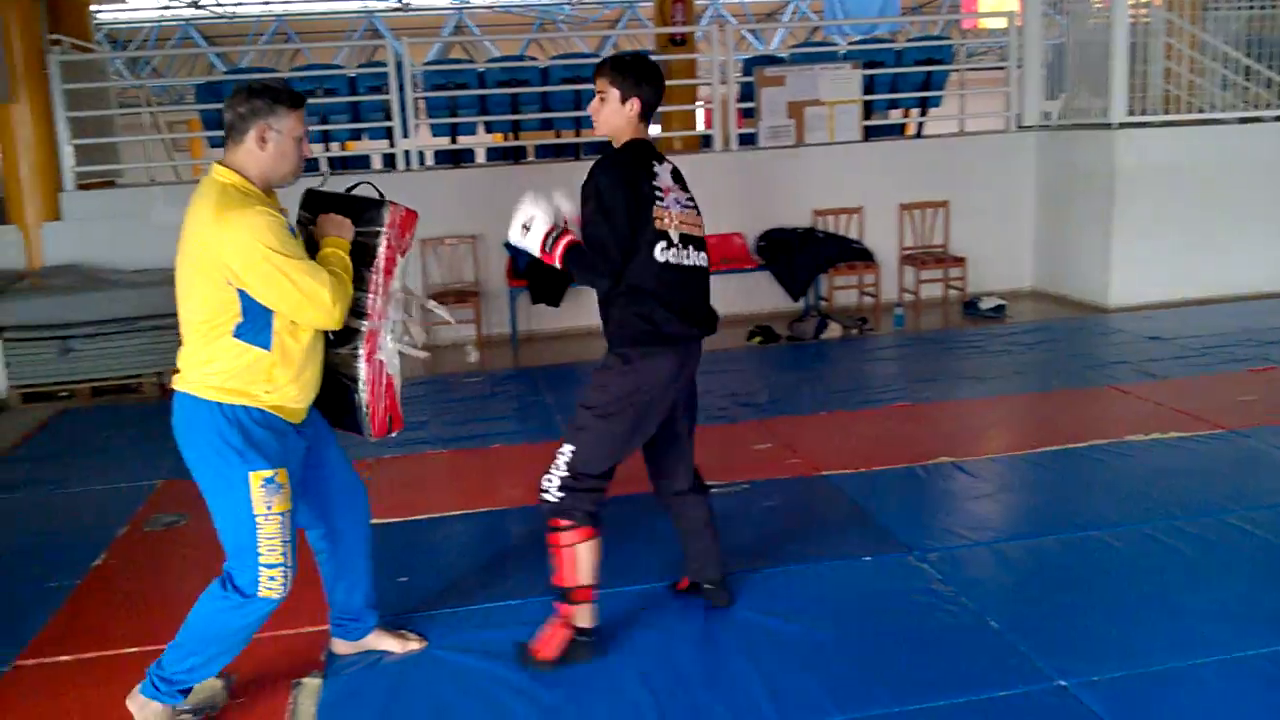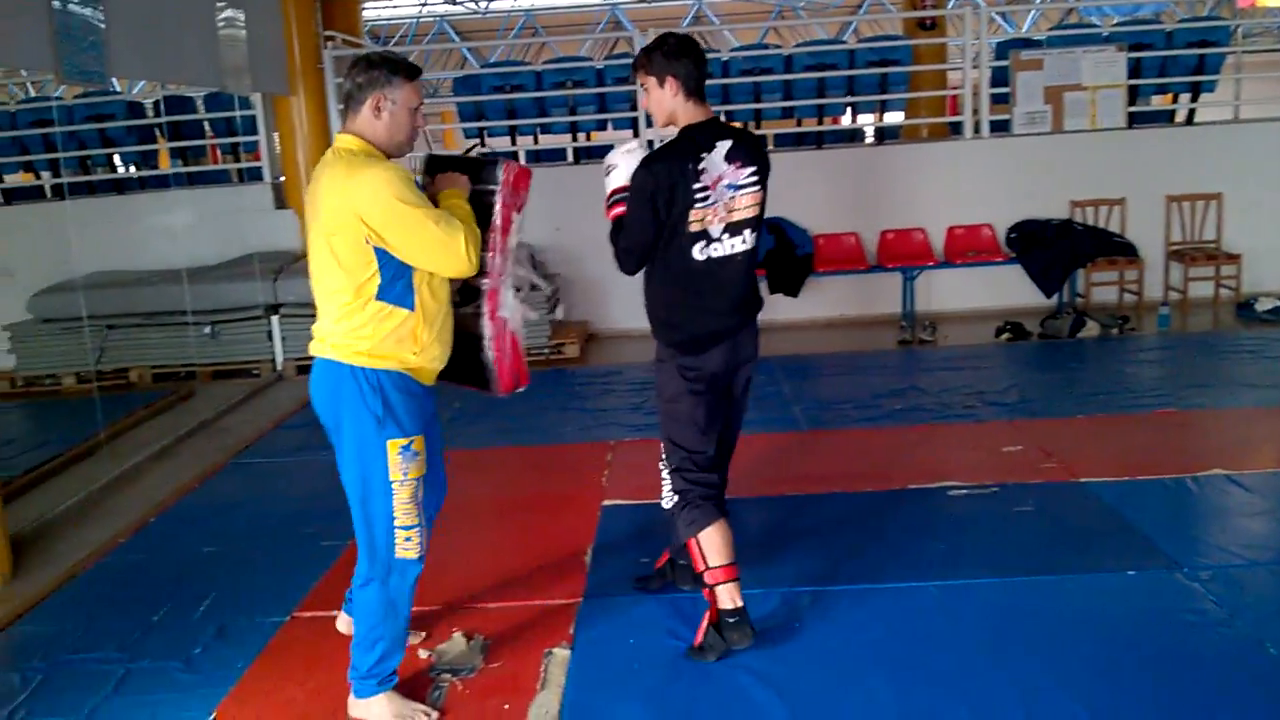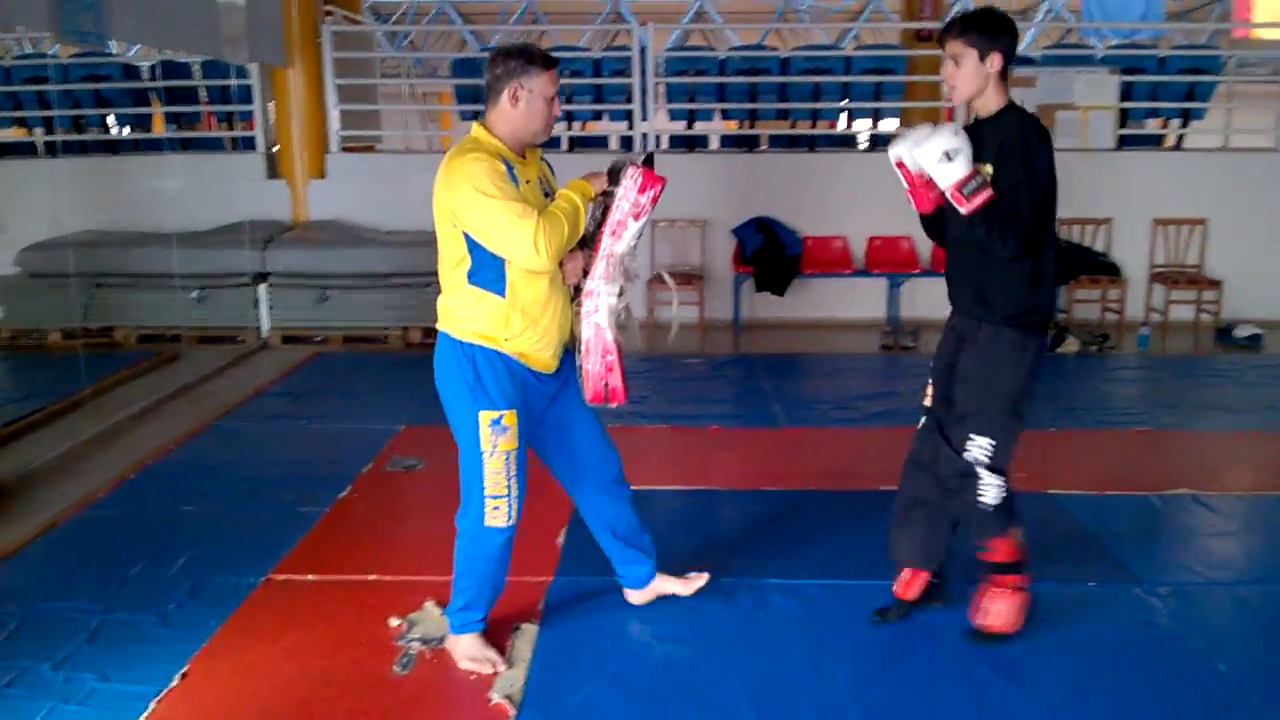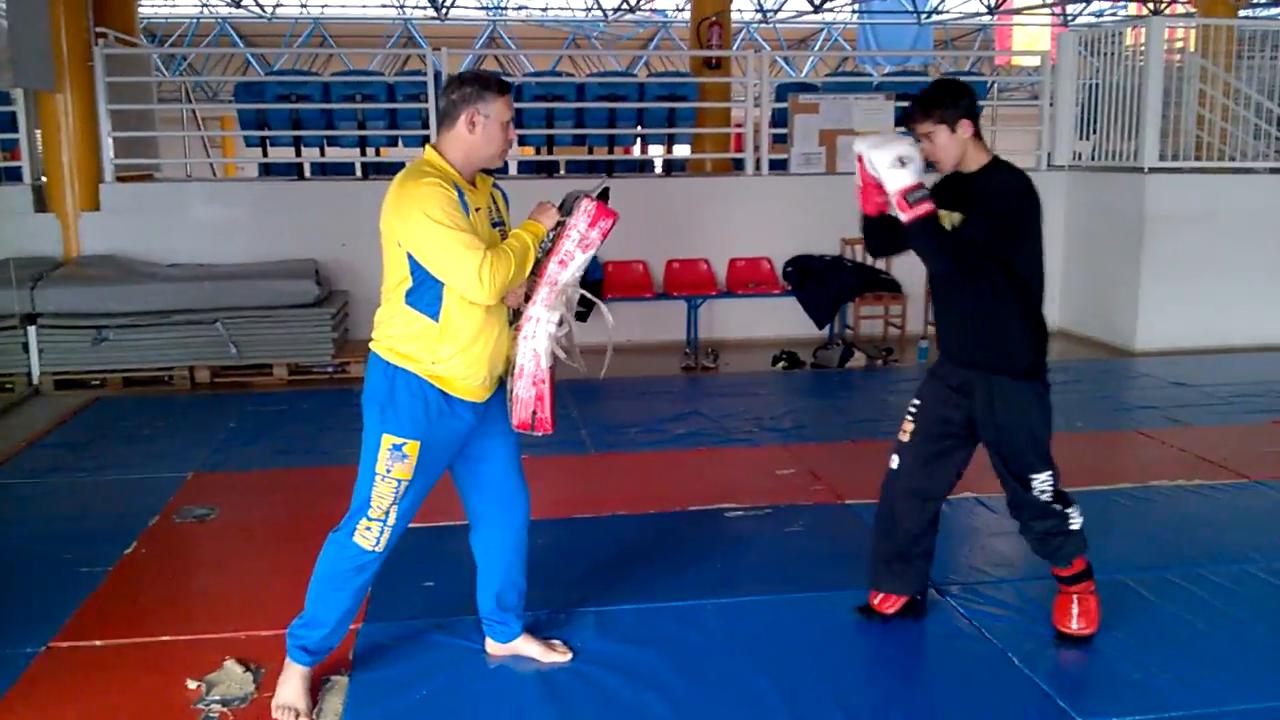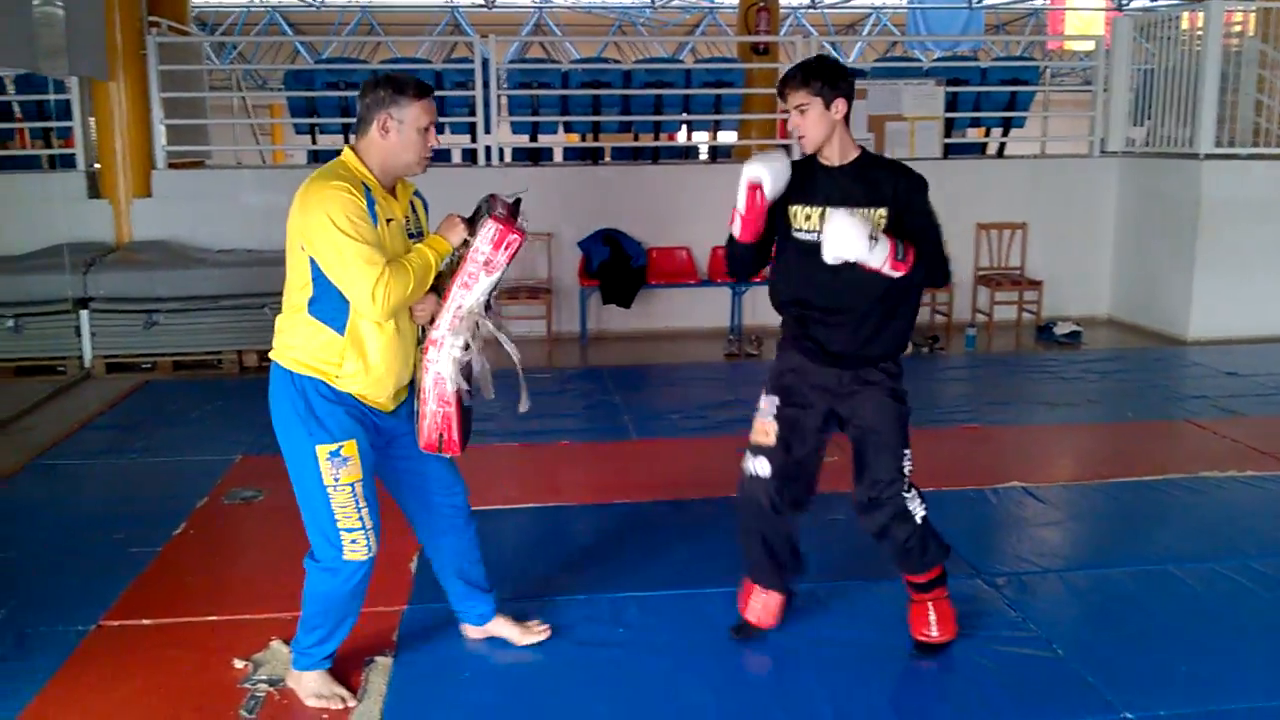
dt=1s
person 1, frame 1
left shoulder: (232, 200)
right shoulder: (244, 223)
right elbow: (328, 307)
left wrist: (318, 245)
right wrist: (336, 245)
left hip: (278, 410)
right hip: (229, 420)
left knee: (344, 510)
right knee: (260, 578)
left ankle: (353, 628)
person 1, frame 2
left shoulder: (341, 169)
right shoulder: (372, 178)
right elbow: (459, 254)
left wrist: (437, 204)
right wrist: (453, 196)
left hip: (382, 374)
right hip: (366, 381)
left knee: (424, 496)
right knee: (396, 533)
left ankle: (364, 609)
person 1, frame 3
left shoulder: (530, 163)
right shoulder: (470, 168)
right elbow: (537, 245)
left wrist: (576, 258)
right wrist: (581, 191)
left hip: (545, 358)
right hip: (484, 361)
left knee: (596, 471)
right knee: (492, 503)
left ankle: (641, 578)
right ankle: (464, 628)
person 1, frame 4
left shoulder: (484, 190)
right shoulder: (420, 192)
right elbow: (484, 278)
left wrist: (529, 277)
right wrist: (533, 230)
left hip: (479, 388)
right hip: (415, 389)
left knee: (505, 512)
right knee: (370, 531)
left ankle: (504, 632)
right ankle: (301, 659)
person 1, frame 5
left shoulder: (405, 197)
right shoulder: (330, 196)
right elbow: (381, 292)
left wrist: (428, 301)
right wrist: (439, 244)
left hip: (386, 392)
right hip: (318, 394)
left knee: (440, 501)
right knee: (349, 543)
left ankle: (476, 614)
right ankle: (308, 666)
person 2, frame 1
left shoulder: (612, 172)
right shoulder: (669, 172)
left elbow: (604, 268)
left wrist: (549, 239)
right wrist: (577, 233)
left hip: (643, 356)
right hip: (675, 347)
left knee: (568, 483)
right knee: (675, 473)
left ankle: (577, 620)
right ankle: (711, 579)
person 2, frame 2
left shoulder: (663, 166)
right shoulder: (749, 150)
left elbow: (631, 256)
left wrist: (620, 190)
left hip: (687, 339)
right hip: (738, 330)
left knee: (686, 470)
right knee: (708, 452)
left ankle: (729, 613)
right ankle: (689, 555)
person 2, frame 3
left shoulder: (1023, 138)
right shoulder: (966, 136)
left elbow: (1012, 242)
left wrist: (960, 184)
right wrist: (919, 186)
left hip: (1011, 324)
right hip: (971, 317)
left knee: (977, 455)
right knee: (932, 443)
left ankle: (1006, 580)
right ankle: (918, 570)
person 2, frame 4
left shoulder: (1009, 191)
right shoulder: (947, 187)
left elbow: (949, 259)
right elbow: (880, 245)
left wrist: (907, 194)
right wrist: (875, 191)
left hip: (1011, 372)
right hip: (954, 367)
left knee: (1031, 491)
right knee: (908, 480)
left ankle: (1076, 583)
right ankle: (899, 589)
person 2, frame 5
left shoulder: (896, 183)
right shoulder: (779, 180)
left elbow: (933, 269)
right elbow: (743, 264)
left wrist: (887, 257)
right wrist: (749, 213)
left hip: (867, 369)
right hip: (799, 360)
left knee: (886, 492)
right knee: (766, 482)
left ankle: (929, 591)
right ankle: (769, 589)
